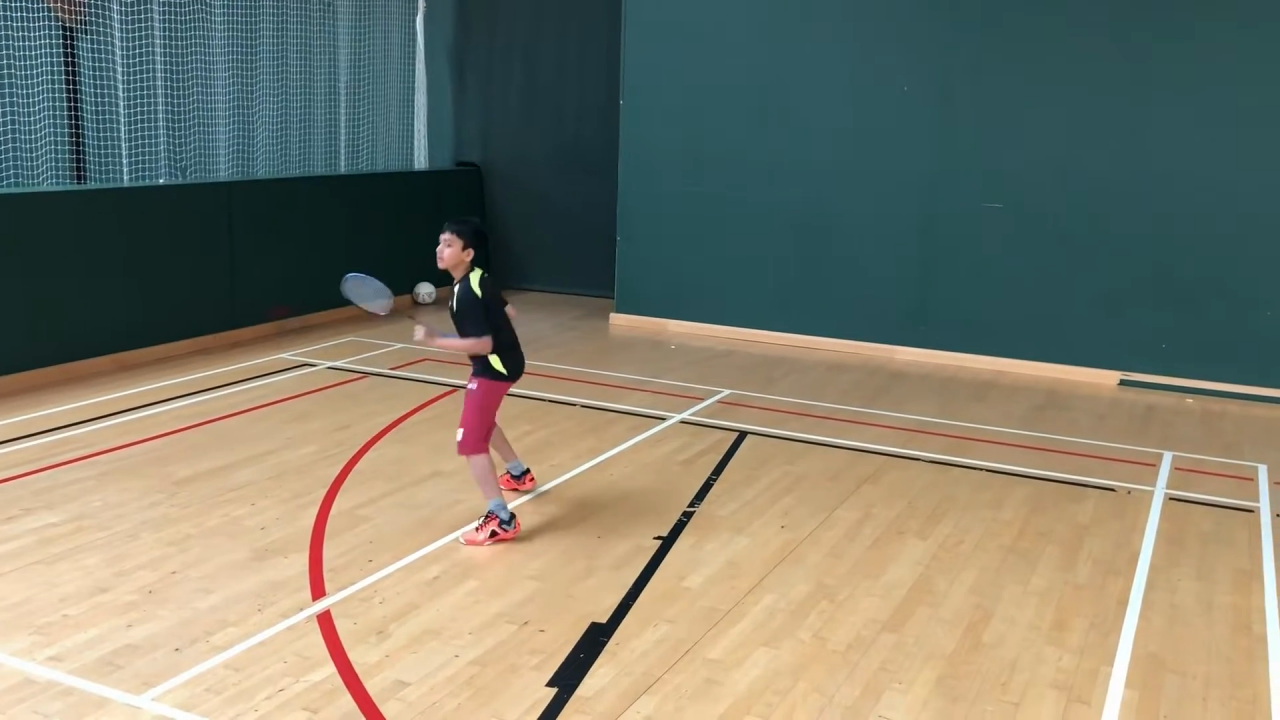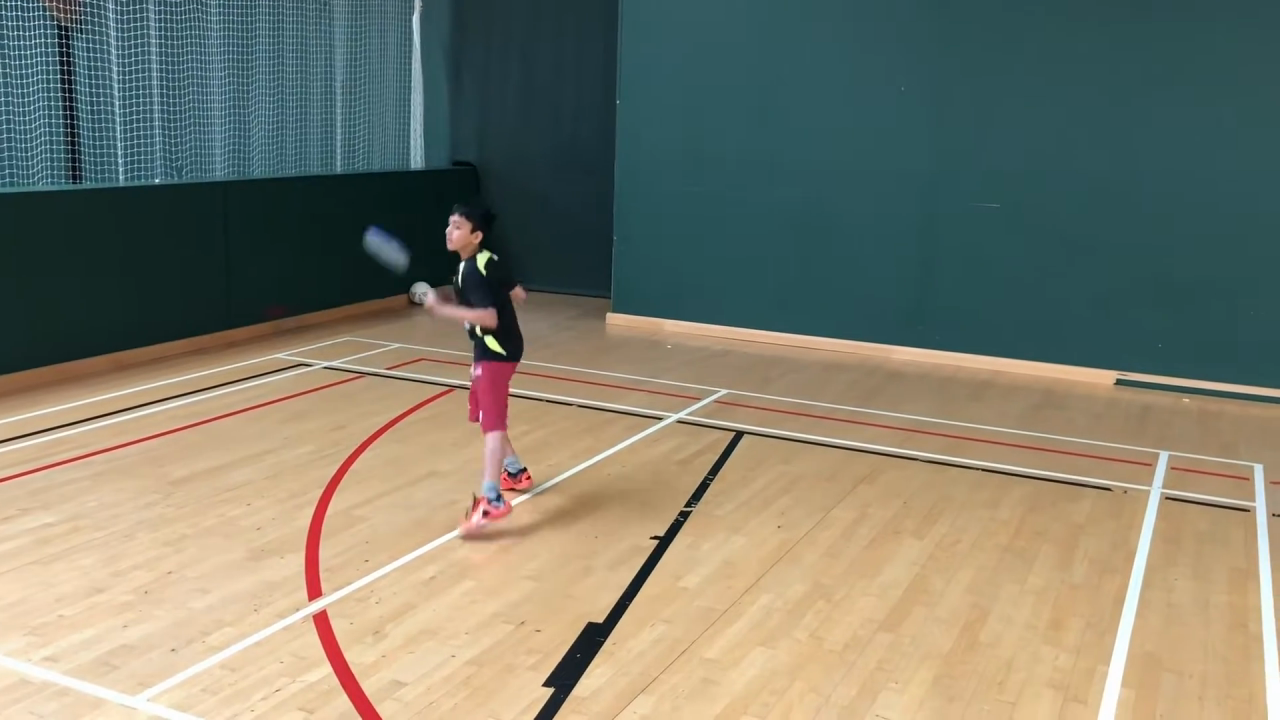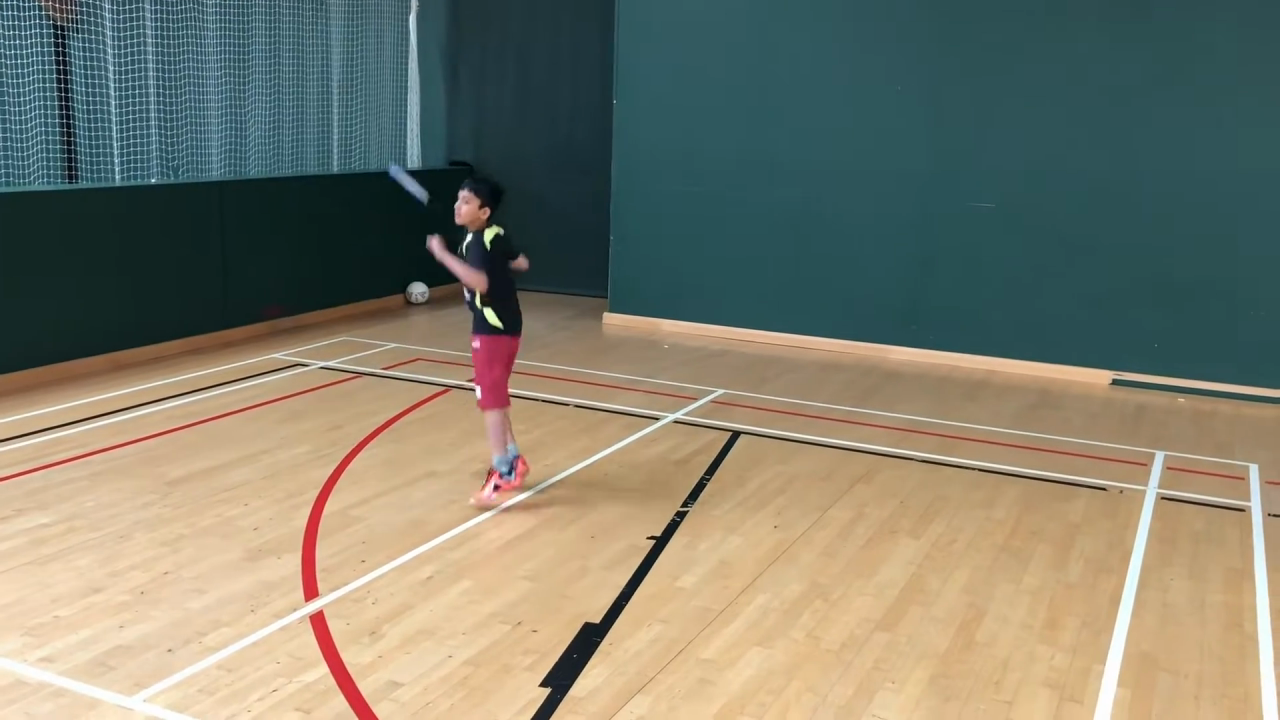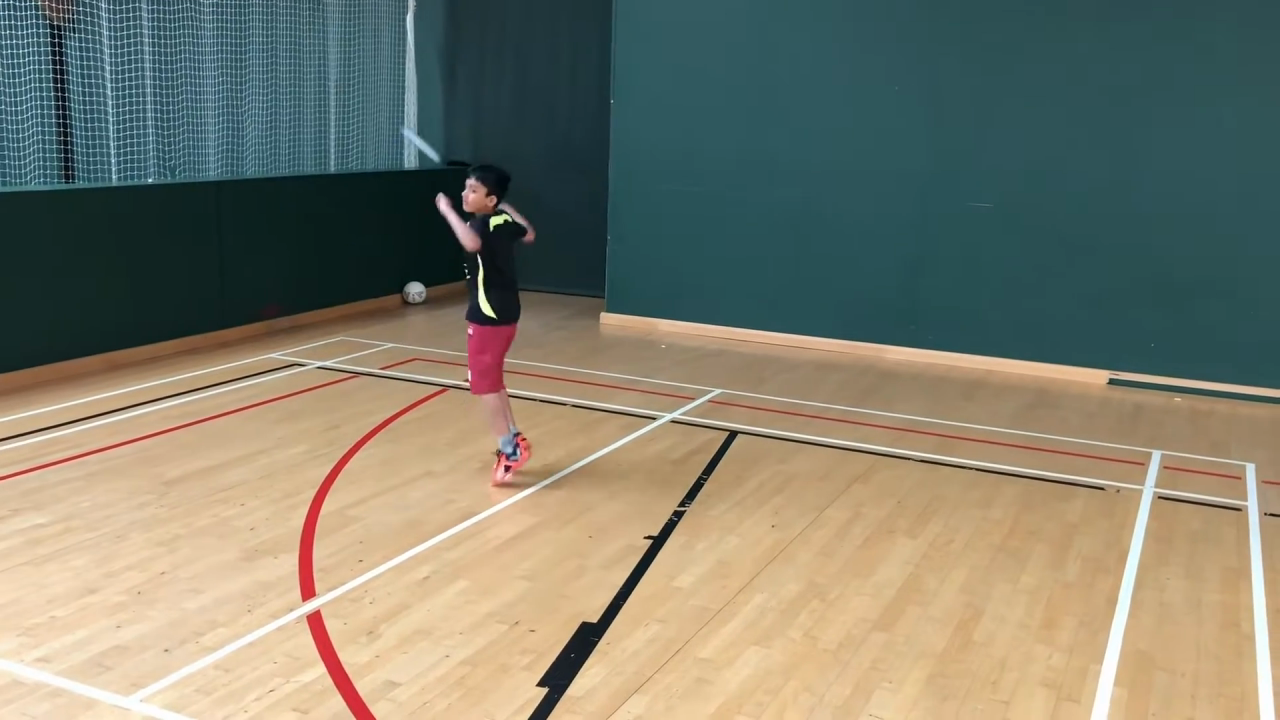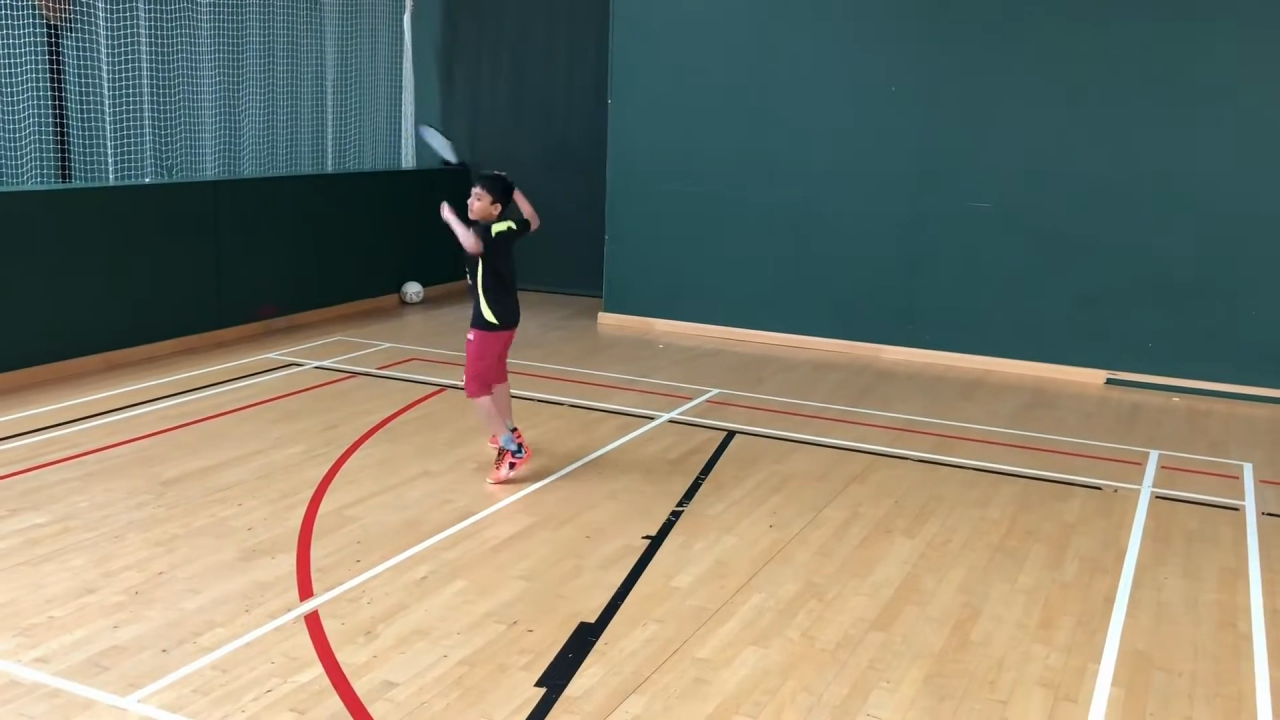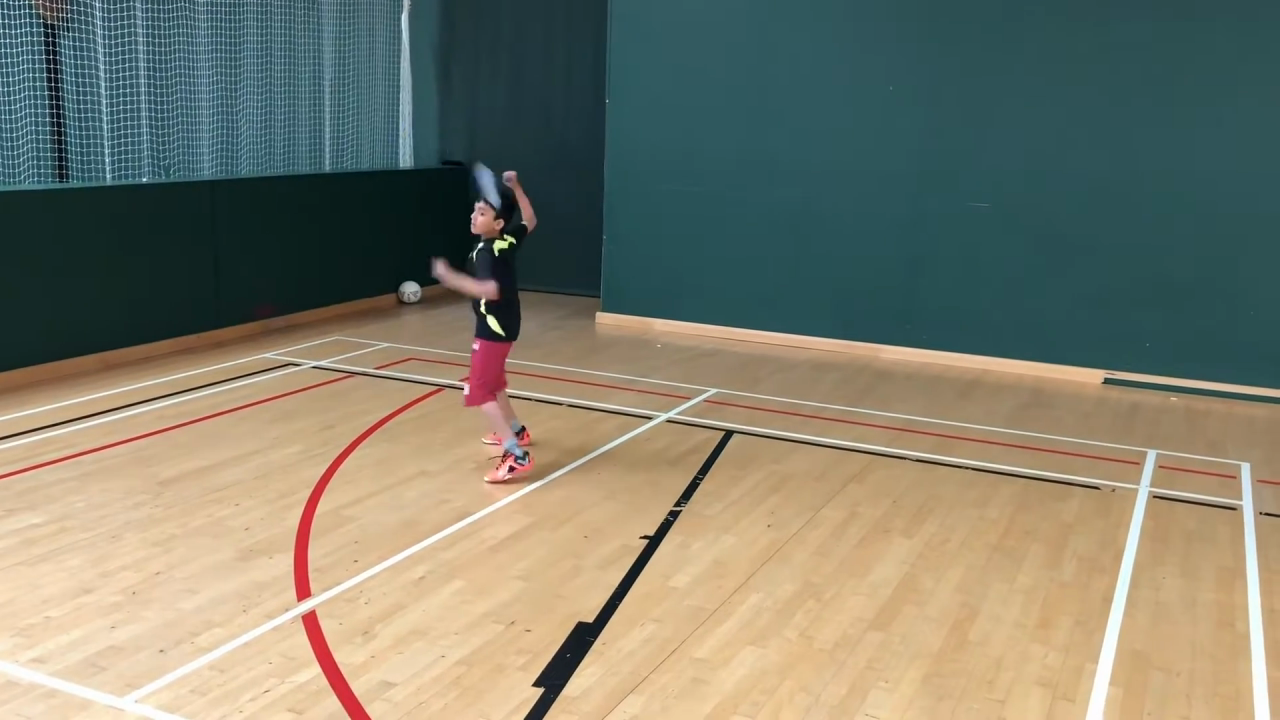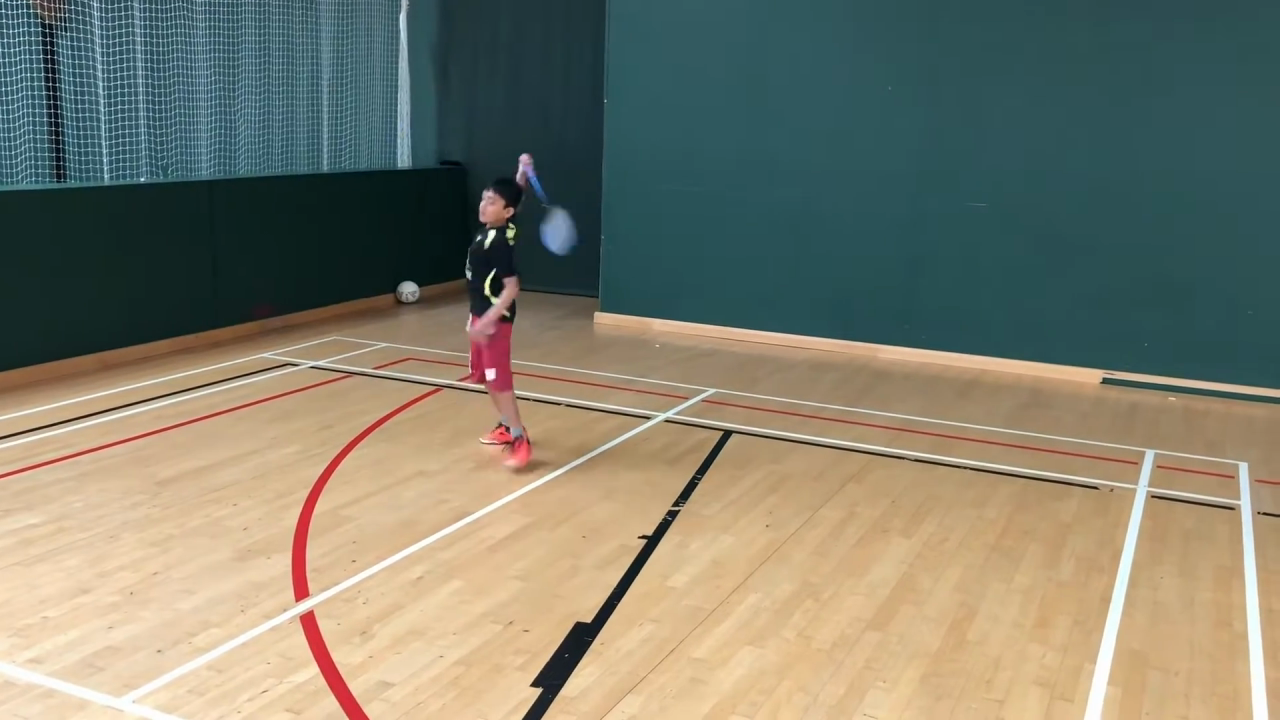
dt=0.1s
person 1, frame 1
left shoulder: (465, 293)
right shoulder: (478, 280)
left elbow: (482, 345)
right elbow: (507, 313)
left wrist: (434, 341)
left hip: (494, 370)
right hip: (504, 364)
left knee: (470, 442)
right knee: (481, 424)
left ankle: (500, 518)
right ankle: (519, 472)
person 1, frame 2
left shoulder: (471, 272)
right shoulder: (490, 261)
left elbow: (489, 318)
right elbow: (519, 294)
left wrist: (444, 309)
left hip: (495, 353)
right hip: (503, 347)
left knee: (492, 422)
right knee: (483, 408)
left ankle: (491, 499)
right ankle: (515, 471)
person 1, frame 3
left shoulder: (476, 242)
right shoulder: (499, 237)
left elbow: (479, 283)
right elbow: (522, 263)
left wrist: (443, 256)
left hip: (492, 330)
right hip: (507, 326)
left knee: (490, 398)
right knee: (494, 397)
left ankle: (503, 469)
right ankle: (512, 458)
person 1, frame 4
left shoulder: (482, 224)
right shoulder: (505, 221)
left elbow: (471, 243)
right elbow: (529, 233)
left wrist: (448, 211)
right wrist: (508, 208)
left hip: (488, 317)
right hip: (506, 314)
left knee: (484, 383)
right knee: (490, 378)
left ankle: (509, 450)
right ankle: (514, 437)
person 1, frame 5
left shoulder: (488, 233)
right shoulder: (510, 227)
left elbow: (472, 244)
right elbow: (534, 220)
left wrist: (451, 217)
right wrist: (512, 191)
left hip: (489, 320)
right hip: (505, 317)
left knee: (477, 386)
right knee: (494, 377)
left ankle: (511, 451)
right ankle: (509, 432)
person 1, frame 6
left shoulder: (488, 252)
right shoulder: (507, 240)
left elbow: (490, 291)
right elbow: (530, 221)
left wrist: (450, 277)
right wrist: (515, 187)
left hip: (494, 330)
right hip: (503, 326)
left knee: (479, 394)
right knee: (491, 383)
left ankle: (517, 455)
right ankle: (516, 431)
person 1, frame 7
left shoulder: (500, 241)
right shoulder: (490, 225)
left elbow: (512, 288)
right elbow: (511, 192)
left wrist: (488, 320)
right wrist: (521, 173)
left hip: (496, 316)
right hip: (480, 313)
left knee: (497, 379)
right knee: (485, 374)
left ankle: (519, 440)
right ankle: (508, 424)
